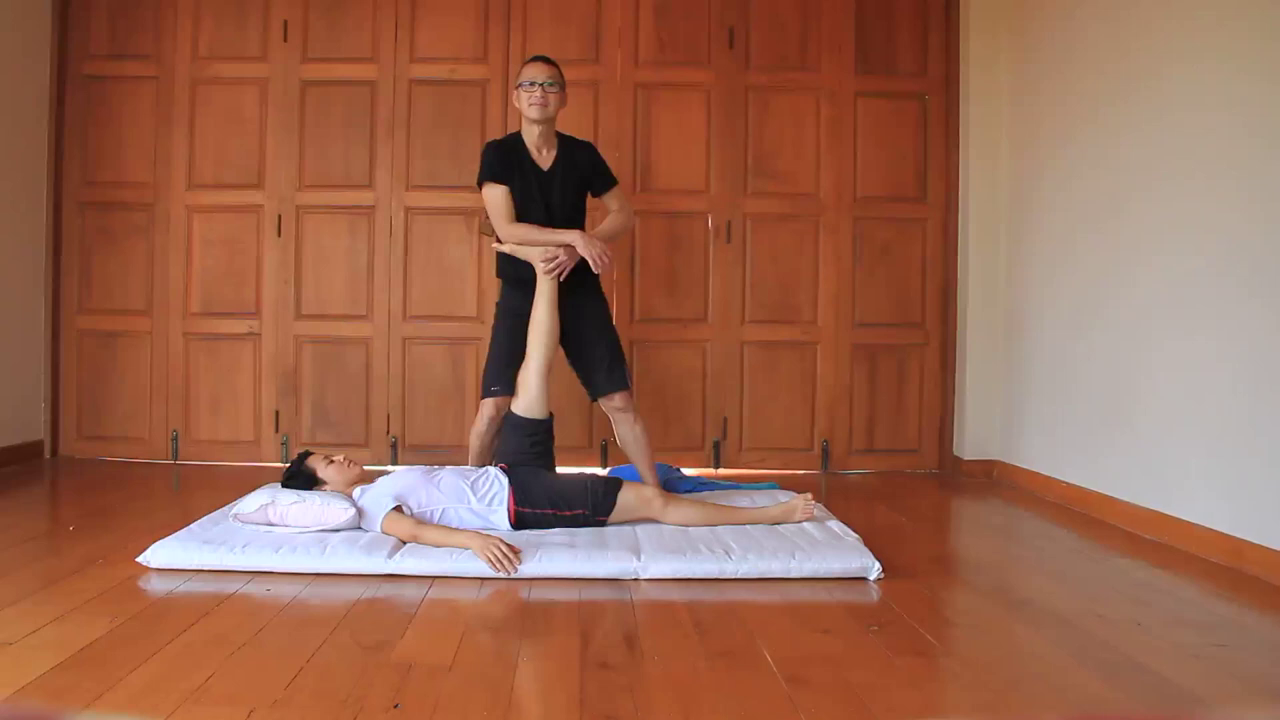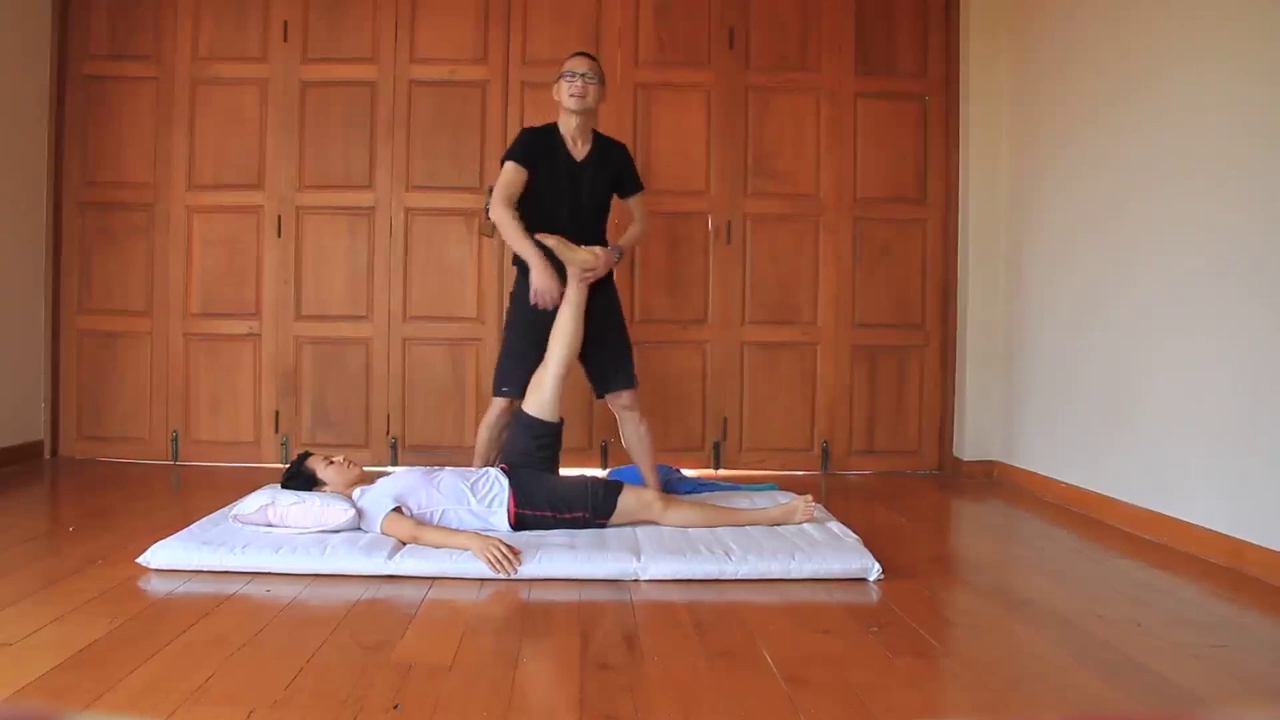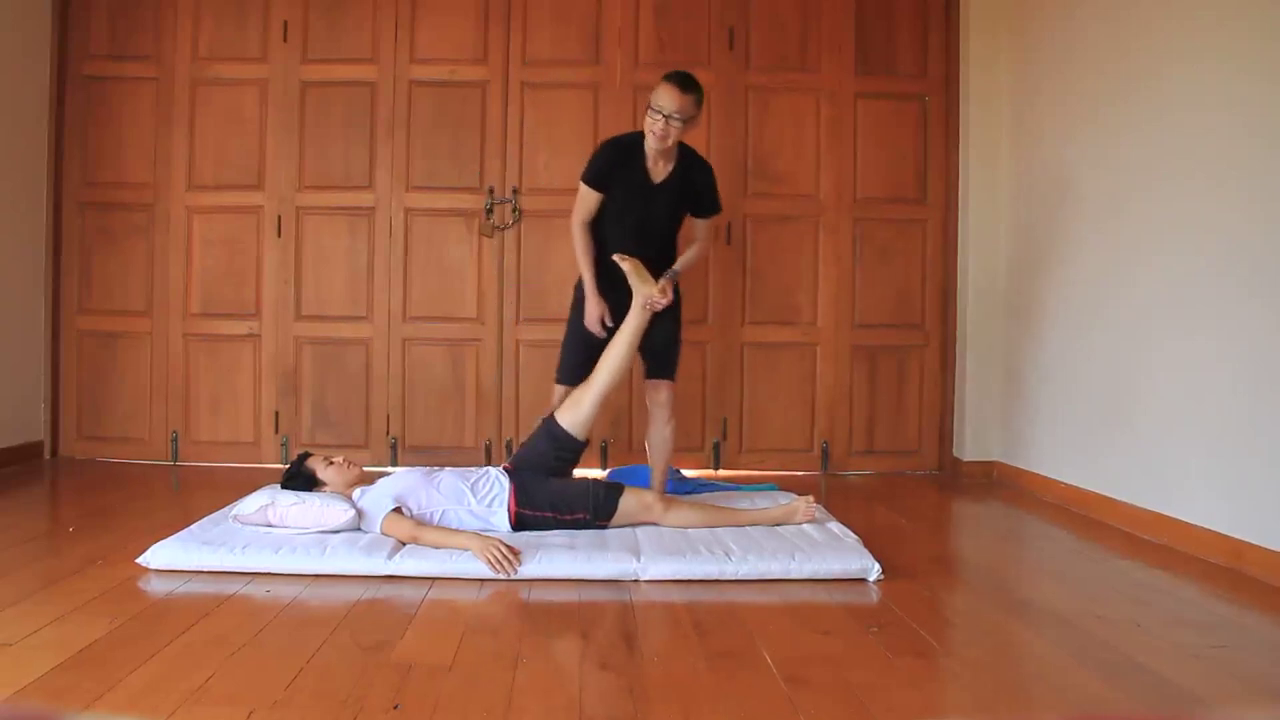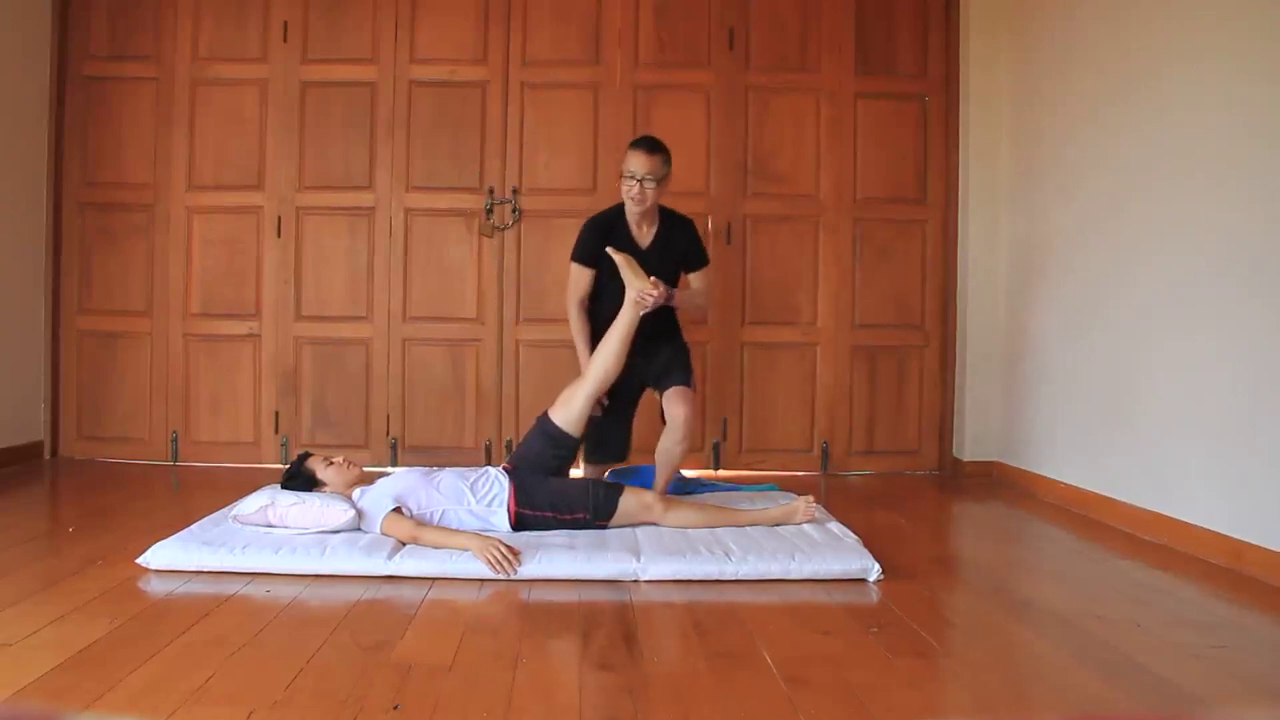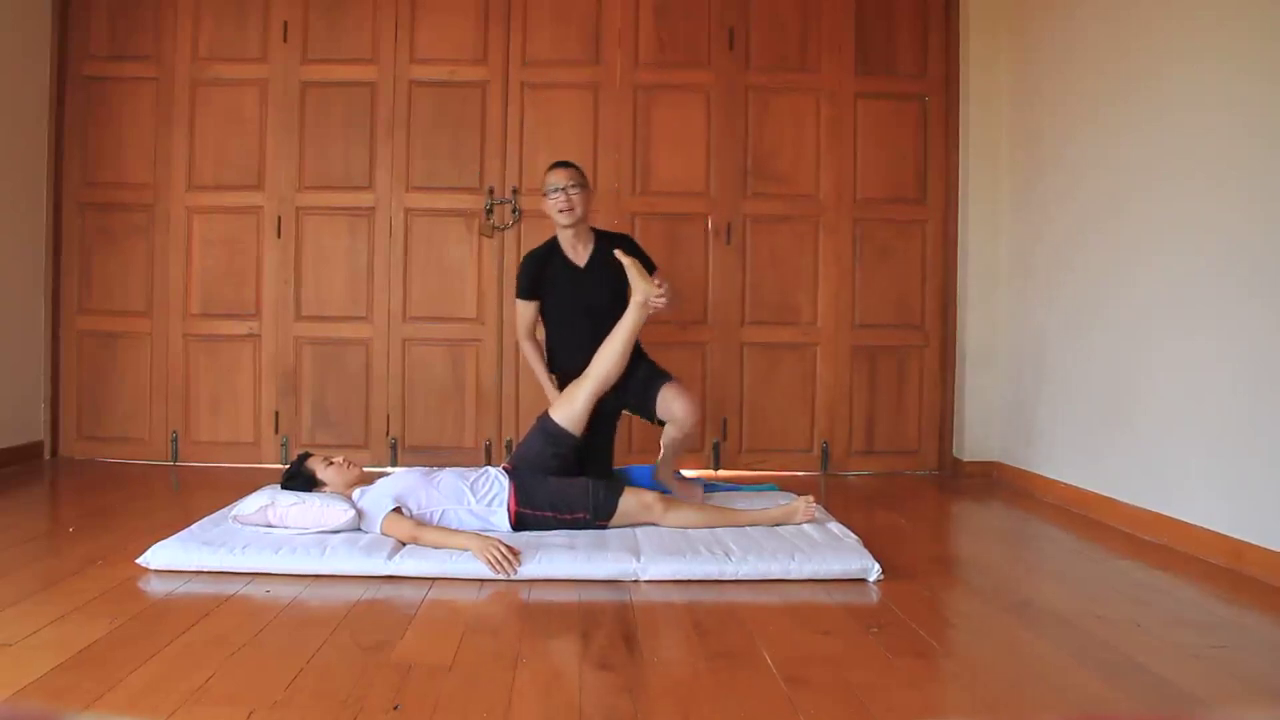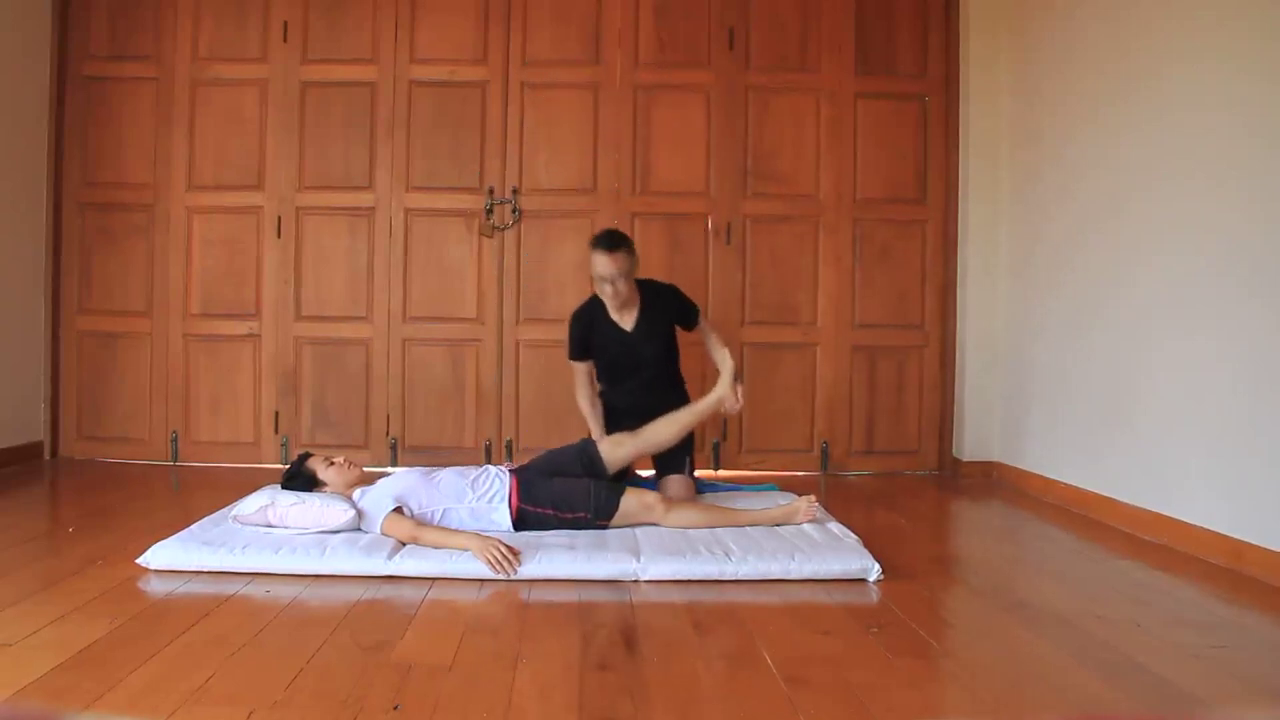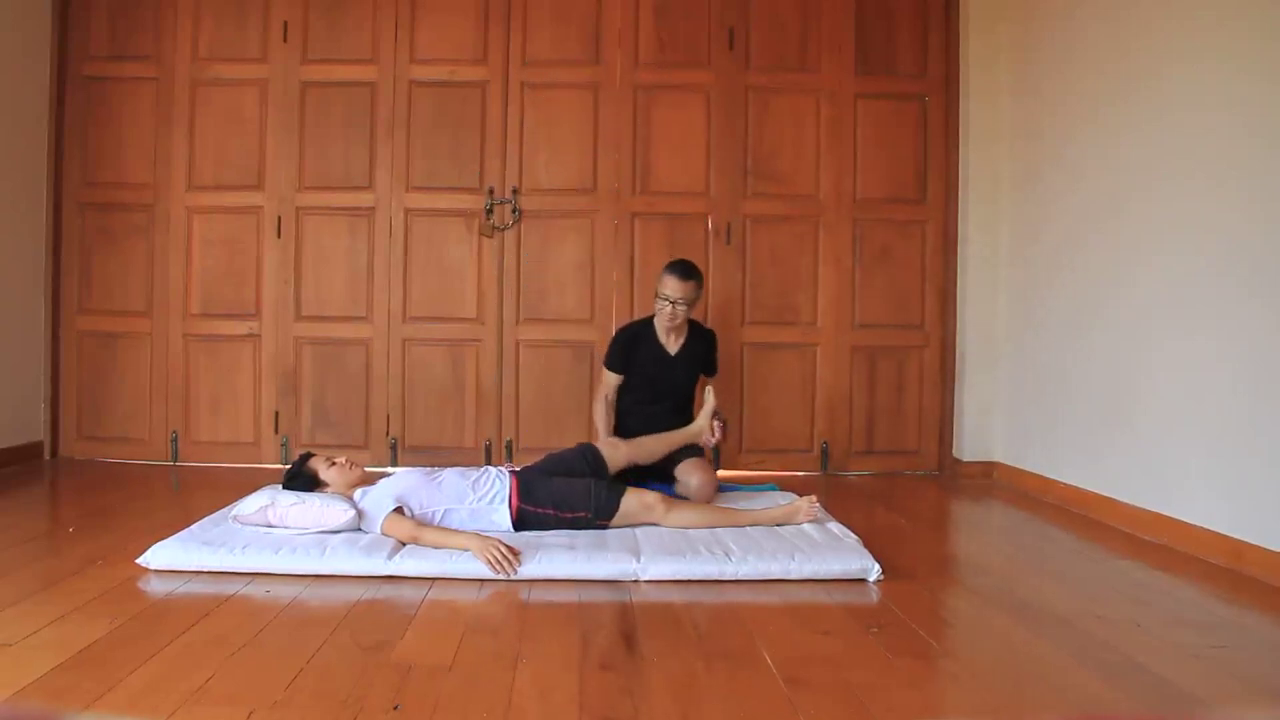
dt=0.7s
person 1, frame 1
left shoulder: (385, 484)
right shoulder: (369, 505)
right elbow: (414, 530)
right wrist: (473, 538)
left hip: (510, 477)
right hip: (516, 505)
left knee: (533, 377)
right knee: (651, 501)
right ankle: (772, 515)
person 1, frame 2
left shoulder: (383, 484)
right shoulder: (369, 506)
right elbow: (414, 531)
right wrist: (473, 538)
left hip: (511, 478)
right hip: (517, 506)
left knee: (549, 374)
right knee: (651, 503)
left ankle: (575, 276)
right ankle: (771, 514)
person 1, frame 3
left shoulder: (387, 485)
right shoulder: (368, 507)
right elbow: (413, 532)
right wrist: (473, 540)
left hip: (514, 477)
right hip: (517, 507)
left knee: (589, 395)
right knee: (653, 506)
left ankle: (641, 304)
right ankle: (772, 517)
person 1, frame 4
left shoulder: (388, 483)
right shoulder: (369, 508)
right elbow: (415, 532)
right wrist: (473, 540)
left hip: (514, 478)
right hip: (518, 508)
left knee: (584, 389)
right knee: (652, 505)
left ankle: (633, 301)
right ankle: (771, 515)
person 1, frame 5
left shoulder: (385, 483)
right shoulder: (369, 506)
right elbow: (415, 532)
right wrist: (474, 540)
left hip: (513, 478)
right hip: (518, 508)
left knee: (582, 391)
right knee: (652, 505)
left ankle: (637, 304)
right ankle: (774, 516)
person 1, frame 6
left shoulder: (383, 482)
right shoulder: (371, 508)
right elbow: (415, 532)
right wrist: (473, 540)
left hip: (516, 479)
right hip: (518, 507)
left knee: (626, 443)
right knee: (652, 506)
left ankle: (718, 395)
right ankle: (774, 516)
person 1, frame 7
left shoulder: (382, 481)
right shoulder: (369, 508)
right elbow: (414, 532)
right wrist: (474, 540)
left hip: (516, 479)
right hip: (519, 507)
left knee: (618, 448)
right knee: (653, 506)
left ankle: (694, 430)
right ankle: (773, 518)
person 2, frame 1
left shoulder: (583, 154)
right shoulder: (498, 154)
left elbow: (622, 214)
right elbow: (505, 229)
left wrist: (578, 249)
right wrist: (575, 235)
left hip: (580, 292)
right hip: (520, 294)
left knee: (619, 401)
right knee: (493, 407)
left ankle: (656, 493)
person 2, frame 2
left shoulder: (615, 154)
right shoulder: (532, 141)
left elbow: (639, 219)
right elbow: (500, 206)
left wrist: (614, 253)
right wrist: (538, 261)
left hip: (595, 291)
right hip: (537, 287)
left knee: (626, 400)
right knee: (504, 401)
left ankle: (657, 495)
person 2, frame 3
left shoulder: (697, 173)
right shoulder: (614, 153)
left elbow: (702, 239)
right elbow: (580, 222)
left wrist: (671, 278)
right wrist: (592, 294)
left hip: (657, 291)
right hip: (602, 285)
left knee: (660, 396)
right knee: (566, 390)
left ankle: (655, 497)
person 2, frame 4
left shoulder: (682, 230)
right shoulder: (598, 229)
left elbow: (702, 295)
right elbow: (576, 304)
left wrist: (668, 296)
right wrist: (589, 370)
left hip: (663, 344)
left knee: (682, 413)
right knee: (598, 463)
person 2, frame 5
left shoulder: (621, 247)
right shoulder: (536, 263)
left elbow: (661, 294)
right elbow: (525, 335)
left wrist: (660, 297)
right wrist: (552, 392)
left hip: (631, 366)
left knee: (686, 411)
left ankle: (665, 471)
person 2, frame 6
left shoulder: (666, 297)
right shoulder: (584, 320)
left elbow: (705, 332)
right elbow: (583, 384)
right wrist: (600, 440)
left hip: (669, 409)
right hip: (616, 414)
left knee: (678, 496)
right ankle: (623, 477)
person 2, frame 7
left shoulder: (704, 340)
right shoulder: (629, 337)
right elbow: (605, 397)
right hip: (628, 438)
left knee: (702, 487)
left ankle: (661, 487)
right ankle: (643, 484)
